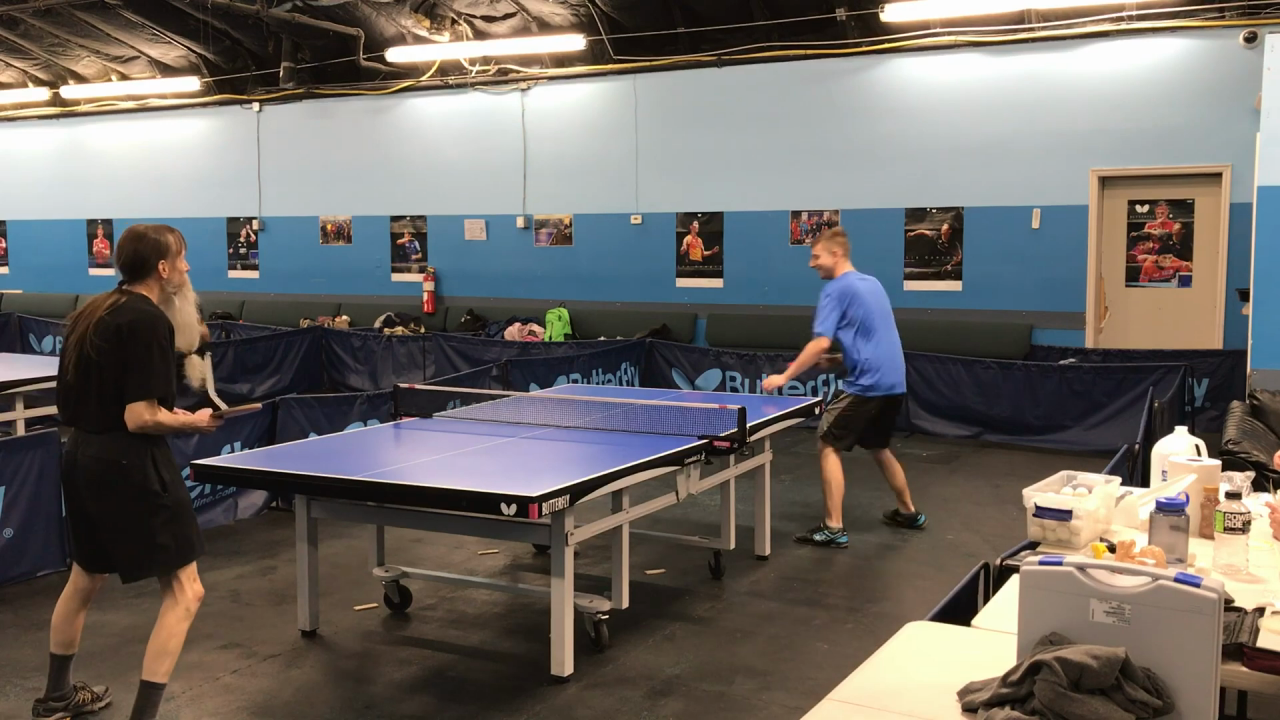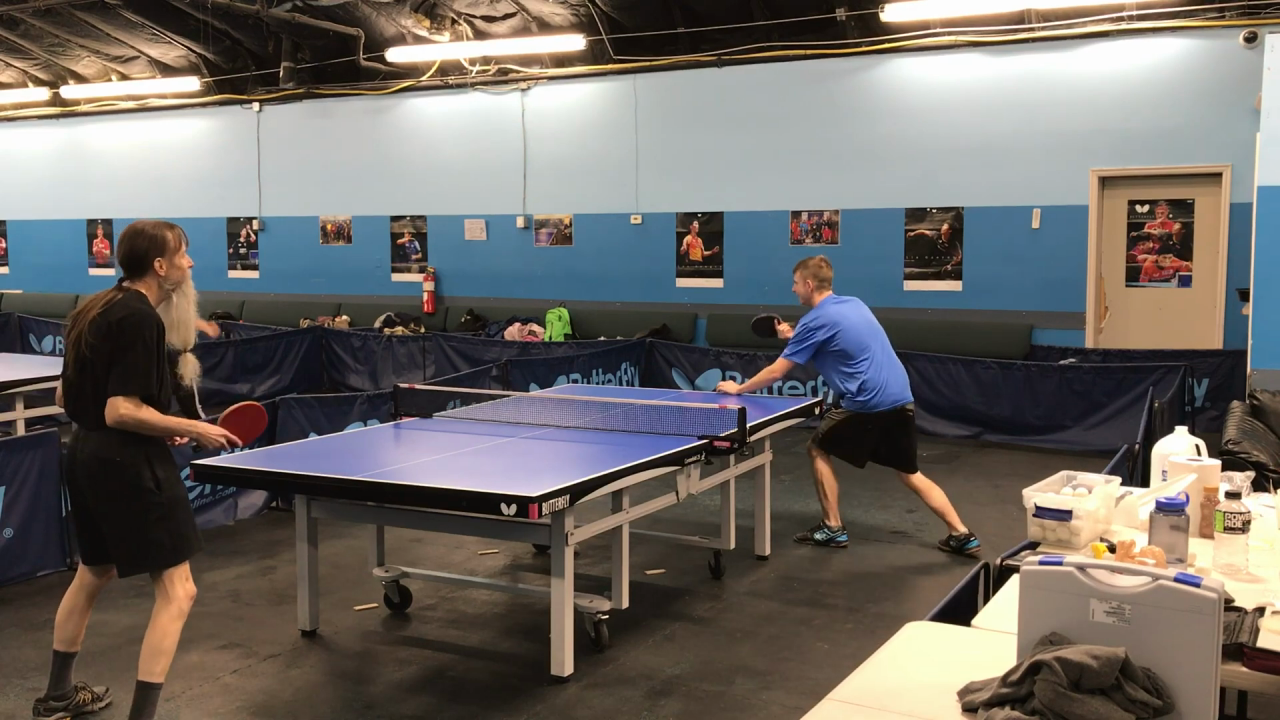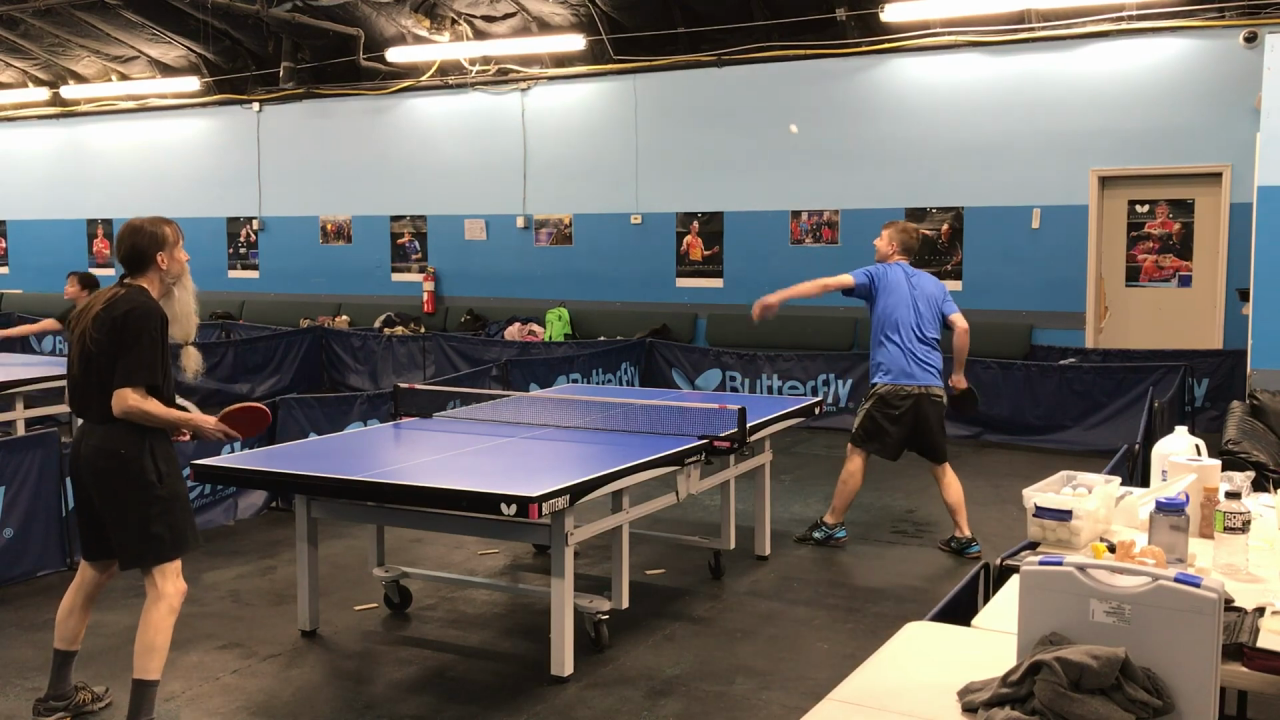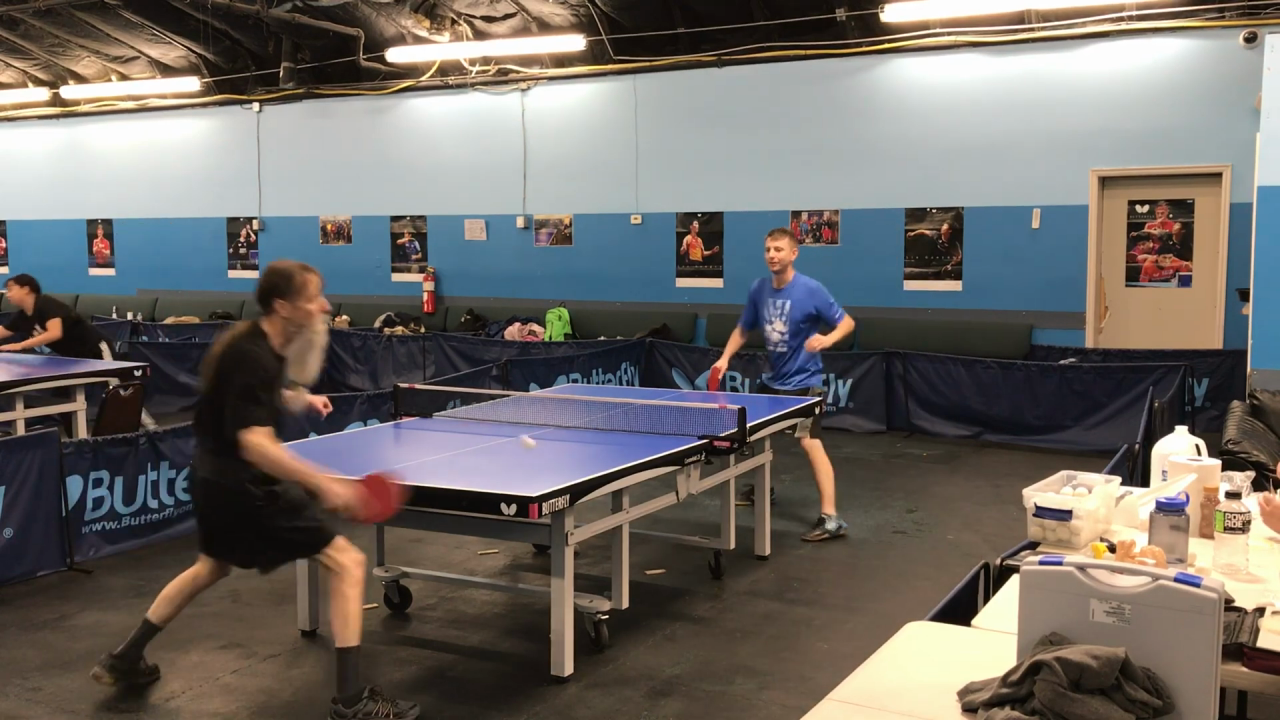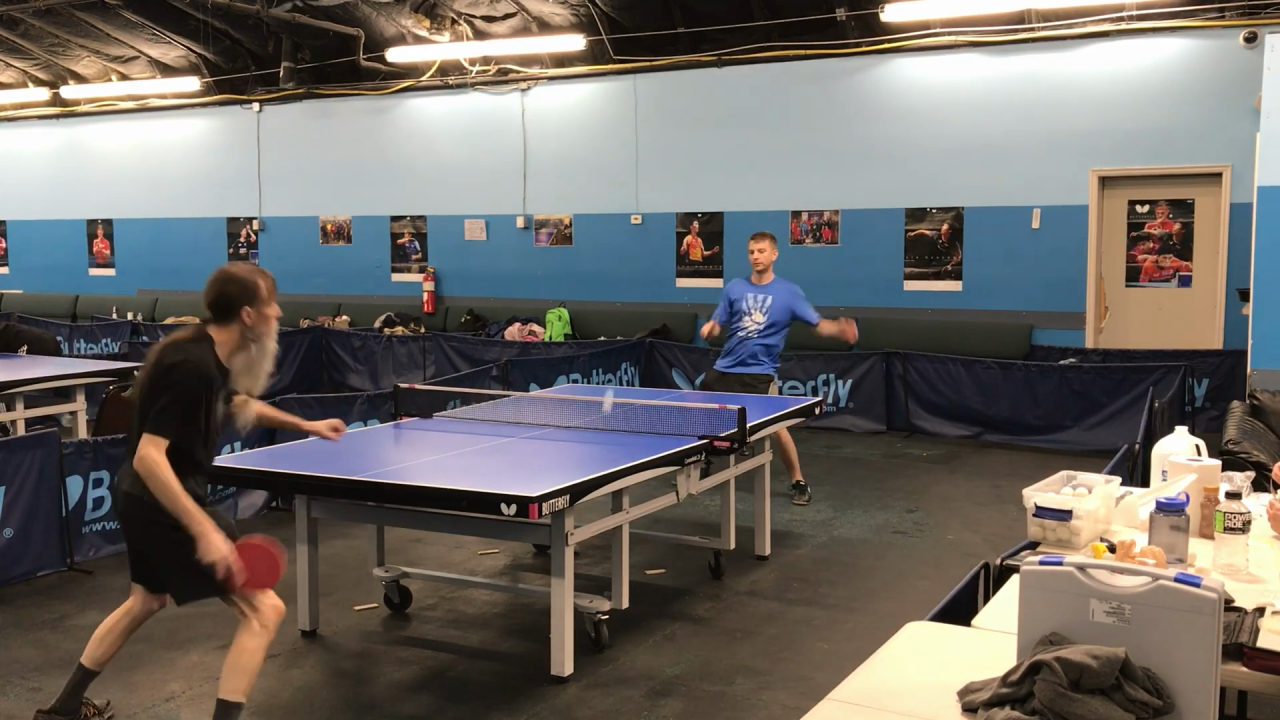
dt=1s
person 1, frame 1
left shoulder: (92, 313)
right shoulder: (148, 321)
left elbow: (71, 400)
right elbow: (141, 418)
right wrist: (193, 421)
left hip: (83, 456)
right hip: (130, 464)
left knee: (86, 575)
right knee: (184, 592)
person 1, frame 2
left shoulder: (95, 309)
right shoulder: (140, 320)
left elbow: (65, 397)
right elbow: (121, 412)
right wrist: (193, 429)
left hip: (87, 454)
right hip: (128, 464)
left knee: (93, 572)
right knee: (176, 591)
person 1, frame 3
left shoulder: (100, 305)
right shoulder: (144, 312)
right elbow: (128, 403)
left wrist: (167, 418)
right wrist: (193, 421)
left hip: (93, 447)
right hip: (131, 456)
left knee: (95, 570)
right knee: (167, 588)
person 1, frame 4
left shoulder: (251, 344)
right shoulder: (252, 358)
right elbow: (254, 443)
left wrist: (301, 400)
right wrist: (322, 481)
left hip: (213, 475)
right hip: (239, 484)
left knee: (212, 567)
right knee: (347, 564)
left ankle: (124, 660)
person 1, frame 5
left shoulder: (206, 351)
right shoulder: (193, 365)
left elbow: (240, 403)
right elbow: (147, 457)
left wrist: (304, 425)
right wrist: (206, 530)
left hip: (144, 499)
right hip: (161, 502)
left knee: (146, 599)
right knee: (263, 609)
person 2, frame 1
left shoulder: (836, 289)
right shoulder: (872, 284)
left elbow: (821, 343)
left wrist: (784, 377)
right wrist: (839, 356)
left hip: (867, 385)
right hip: (895, 382)
left knee: (829, 447)
right knee: (878, 447)
left ankle: (834, 529)
right ankle: (908, 510)
person 2, frame 2
left shoulder: (815, 321)
right shoulder: (854, 304)
left elbow: (776, 372)
left wrist: (739, 388)
right wrist: (795, 334)
left hip: (867, 404)
right hip: (901, 399)
left knee: (818, 451)
right knee: (911, 474)
left ankle: (833, 528)
right ankle: (962, 534)
person 2, frame 3
left shoulder: (877, 274)
right shoulder: (935, 285)
left elbow: (828, 284)
right elbow: (961, 327)
left wrist: (775, 298)
right wrist: (958, 371)
left hip: (891, 384)
right hip: (930, 386)
left knee: (856, 453)
right knee: (939, 464)
left ankle: (832, 525)
right ankle: (964, 538)
person 2, frame 4
left shoulder: (811, 289)
right shoulder: (759, 289)
left elbow: (847, 322)
right elbow: (743, 329)
left wrist: (827, 340)
right wrist: (725, 358)
left hip: (804, 383)
right hip: (771, 381)
left knee: (810, 443)
left ankle: (831, 518)
person 2, frame 5
left shoulder: (789, 292)
right shoulder: (734, 287)
left elbow: (819, 325)
right elbow: (717, 323)
left wrist: (841, 329)
right wrist: (709, 329)
left hip: (761, 372)
right hip: (725, 368)
left knee: (776, 428)
left ankle: (799, 482)
